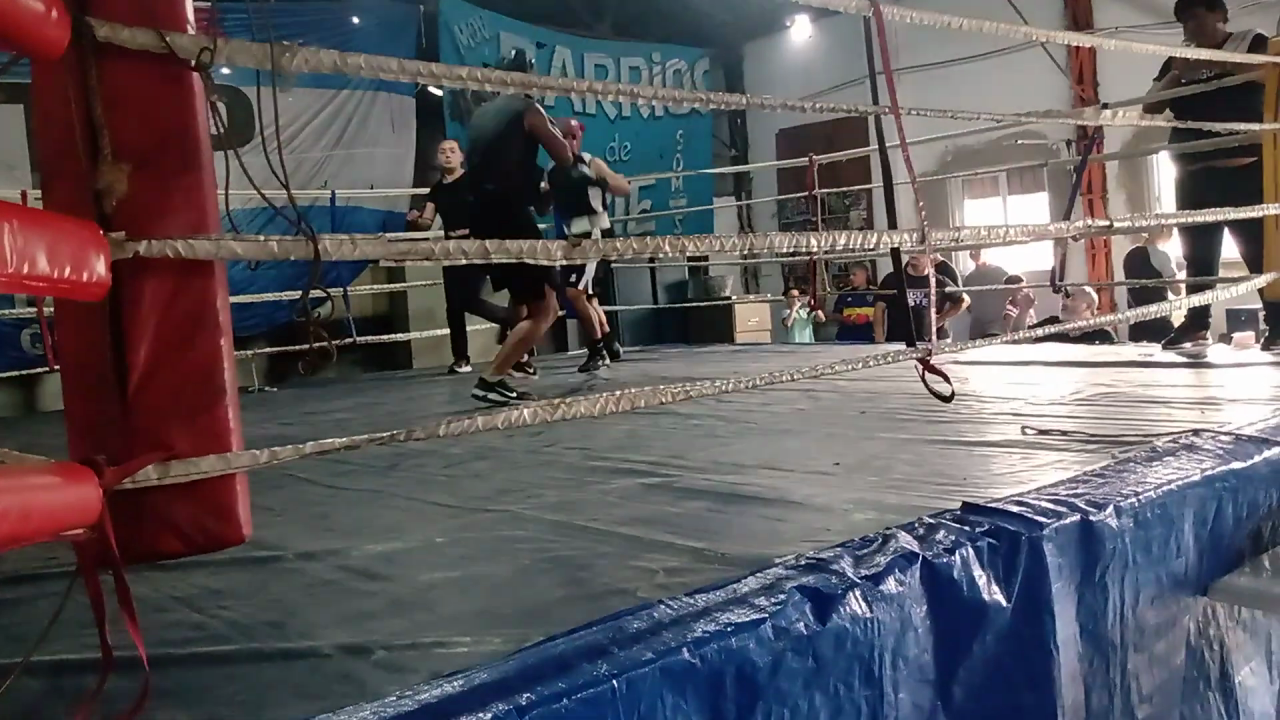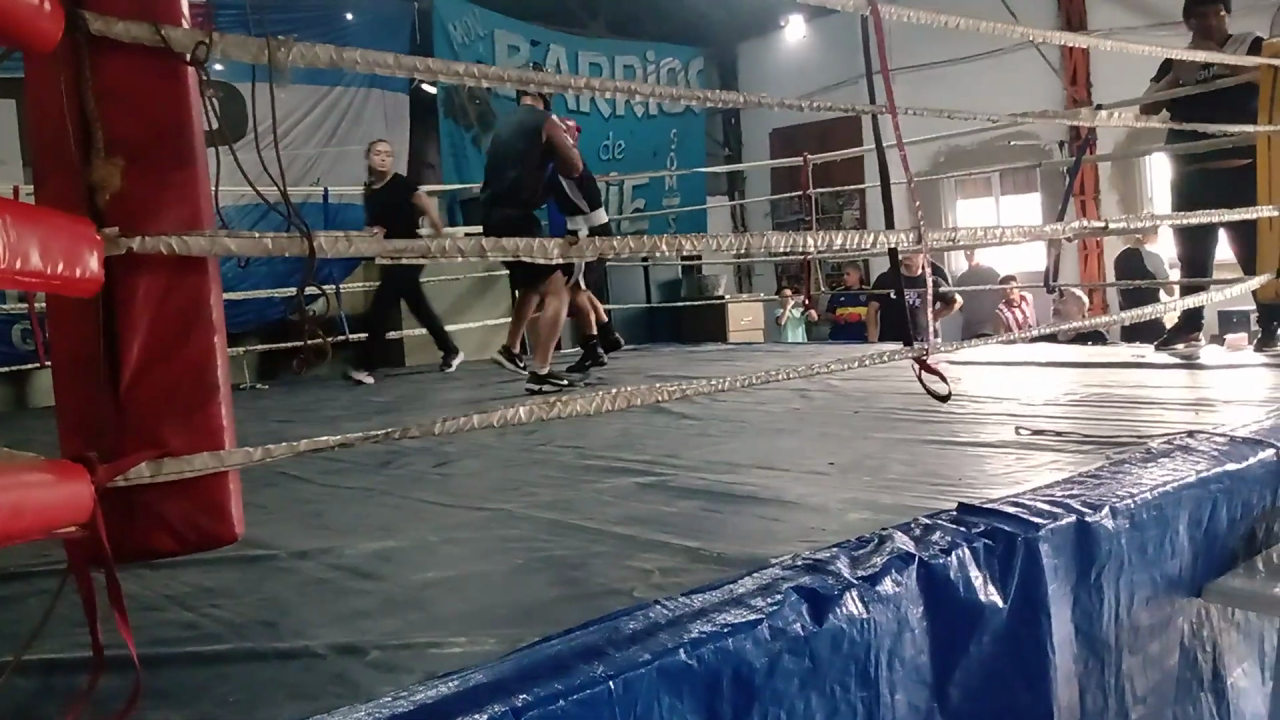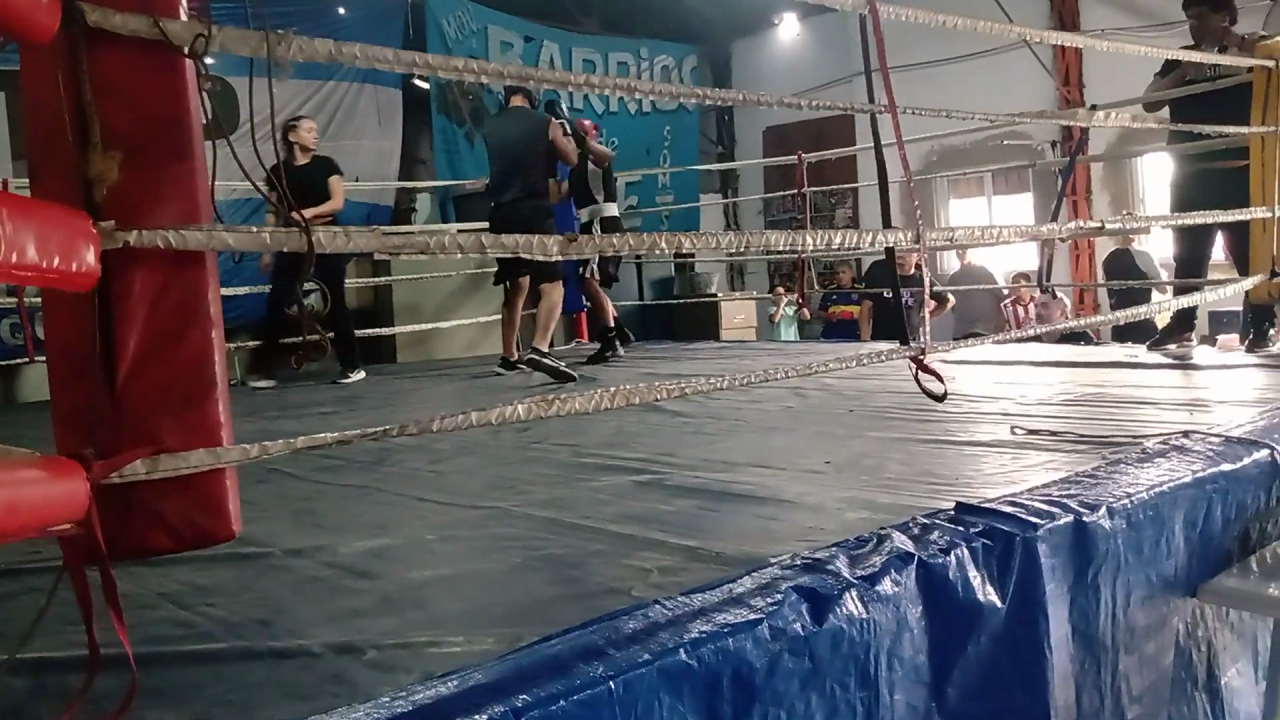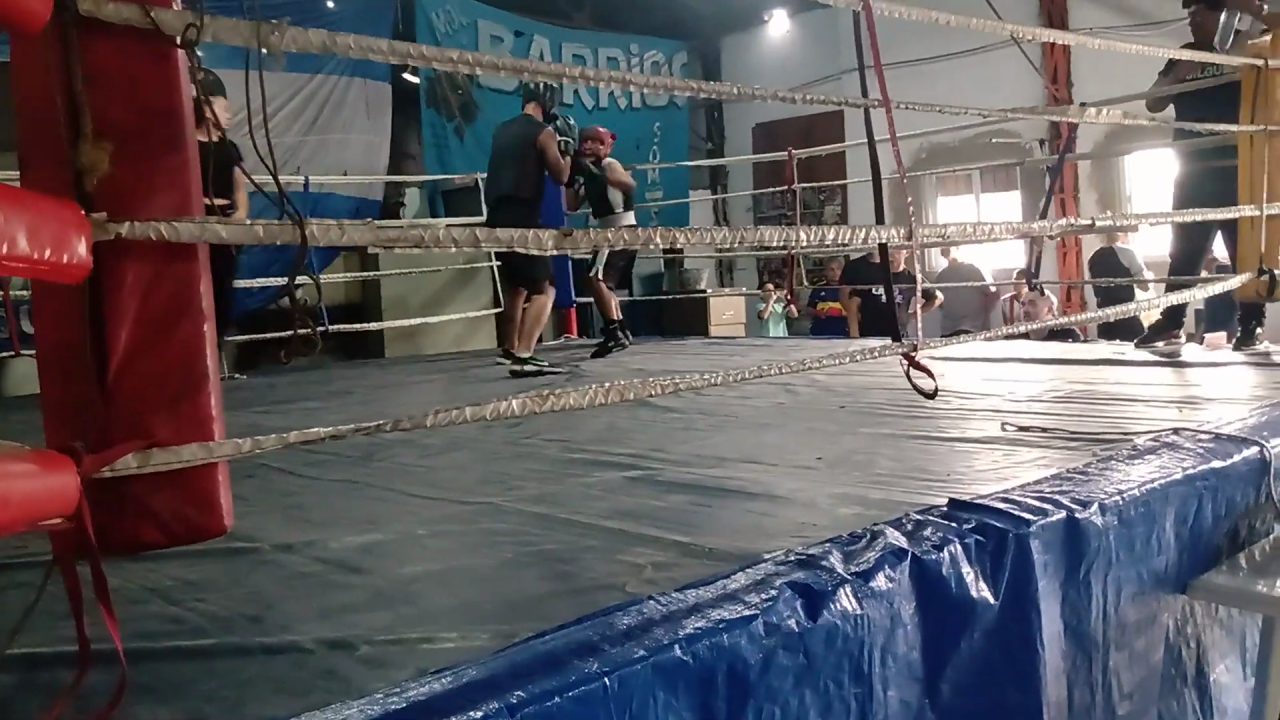
dt=0.4s
person 1, frame 1
left shoulder: (1251, 41)
right shoulder: (1178, 61)
right elbow: (1150, 108)
left wrist: (1218, 64)
right wrist: (1175, 75)
left hip: (1245, 168)
right hip: (1194, 174)
right knee: (1198, 253)
right ankle: (1196, 323)
person 1, frame 2
left shoulder: (1250, 44)
right shoulder: (1175, 60)
right elbow: (1146, 108)
left wrist: (1222, 60)
right wrist: (1175, 76)
left hip: (1240, 170)
right hip: (1190, 175)
right knee: (1192, 255)
right ankle: (1190, 325)
person 1, frame 3
left shoulder: (1251, 47)
right shoulder: (1181, 58)
right elbow: (1150, 103)
left wrist: (1237, 42)
right wrist: (1184, 72)
left hip: (1239, 171)
right hip: (1190, 174)
left knee: (1250, 250)
right knee: (1188, 254)
left ankle: (1262, 326)
right ankle: (1182, 325)
person 1, frame 4
right shoulder: (1184, 56)
right elbow: (1153, 103)
right wrist: (1178, 75)
left hip: (1239, 168)
right hip: (1194, 170)
right knee: (1184, 250)
left ankle: (1252, 325)
right ankle: (1171, 322)
person 2, frame 1
left shoulder: (480, 115)
right shoulder: (527, 109)
right elbow: (564, 155)
left hip: (484, 217)
right hip: (512, 215)
left knee: (522, 293)
right knee: (545, 306)
left ankle: (511, 365)
right ankle: (492, 378)
person 2, frame 2
left shoulder: (506, 122)
right shoulder: (547, 121)
right elbow: (574, 169)
right wrist: (563, 144)
left hip: (496, 216)
right hip: (515, 217)
left knee: (534, 284)
right knee: (558, 287)
left ankle: (510, 349)
right ankle: (541, 373)
person 2, frame 3
left shoulder: (491, 125)
right shoulder: (546, 123)
right elbow: (571, 159)
right wrist: (565, 131)
left hip: (502, 214)
right hip: (533, 211)
left knee: (516, 284)
right knee: (552, 285)
left ankle: (509, 357)
right ankle: (540, 349)
person 2, frame 4
left shoulder: (504, 129)
right shoulder: (544, 131)
right elbow: (561, 177)
right wrist: (566, 144)
left hip: (497, 218)
right hip: (520, 219)
left knee: (518, 283)
right knee: (542, 291)
left ankle: (509, 349)
right ankle: (523, 356)
person 3, frame 1
right shoulder: (436, 189)
right elbow: (426, 224)
right wrist: (416, 219)
left knee: (470, 301)
right knee: (454, 304)
left ankle: (510, 320)
right ankle: (461, 358)
person 3, frame 2
left shoulder: (402, 184)
right shoulder: (370, 192)
left elbow: (430, 211)
right elbow: (371, 225)
right wrist: (374, 231)
left knee: (381, 305)
right knee: (419, 309)
left ankle: (366, 366)
right ankle: (451, 351)
person 3, frame 3
left shoulder: (326, 164)
right shoulder: (278, 170)
left elbow: (338, 201)
right elbow: (272, 212)
left wrist: (308, 212)
right wrist: (268, 249)
left knee: (335, 303)
right knee: (278, 303)
left ankle: (352, 366)
right ankle: (261, 369)
person 3, frame 4
left shoulder: (229, 148)
left elbow: (241, 187)
left wrist: (241, 214)
left hip: (225, 219)
left knee: (225, 293)
left ankle: (214, 351)
person 4, frame 1
left shoulder: (590, 163)
right shoulder: (554, 173)
left elbow: (625, 189)
left wrist: (598, 180)
left hip: (595, 234)
right hip: (573, 237)
left knee: (574, 292)
right knee: (585, 295)
left ankle: (597, 350)
right ankle: (609, 343)
person 4, frame 2
right shoulder: (557, 169)
left hip: (590, 230)
right hip: (583, 230)
left knee: (574, 288)
right knee: (580, 287)
left ankle: (592, 350)
right ankle: (608, 335)
person 4, frame 3
left shoulder: (595, 157)
right shoulder: (576, 168)
left elbow: (608, 155)
left wrist: (583, 140)
left hip: (604, 225)
right hip: (592, 227)
left knee: (591, 280)
right knee: (595, 283)
left ankle: (611, 342)
right ankle: (617, 334)
person 4, frame 4
left shoulder: (610, 165)
right shoulder: (586, 174)
left elbow: (629, 184)
right elbow: (573, 205)
left wrist: (596, 175)
right wrist: (571, 179)
left knee: (596, 279)
right knee: (604, 283)
left ankle: (614, 334)
right ankle: (619, 331)
